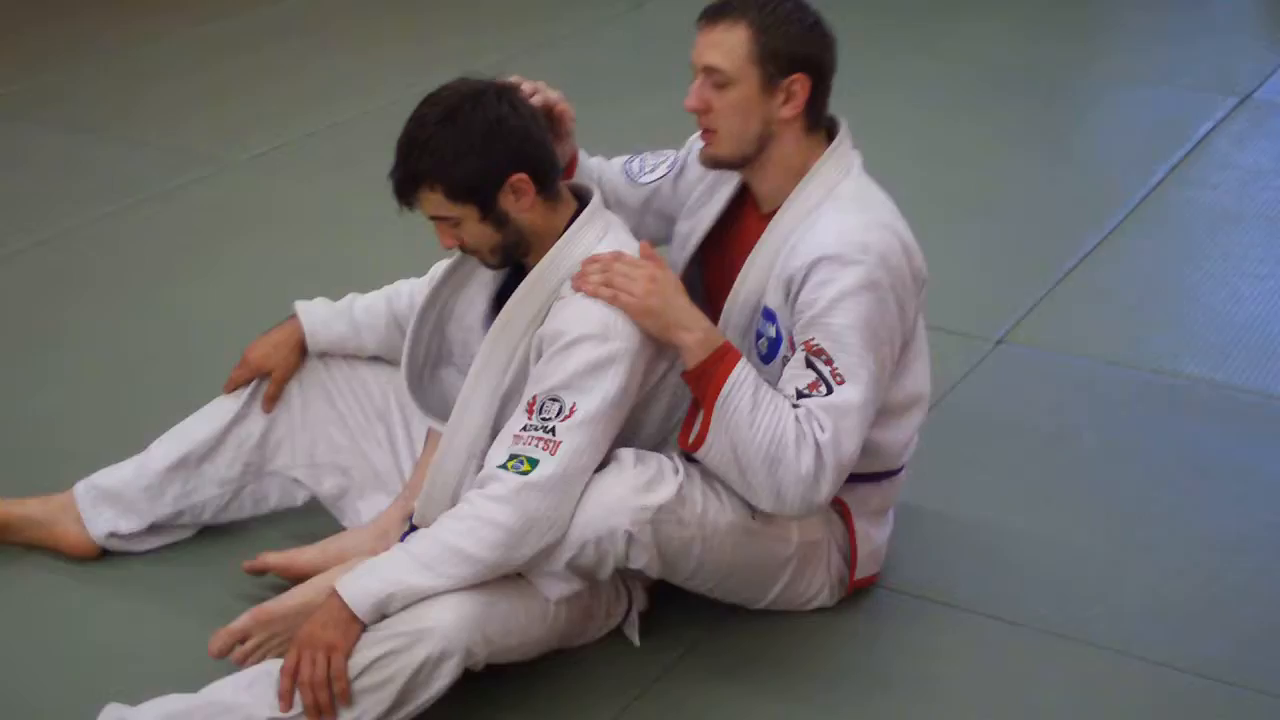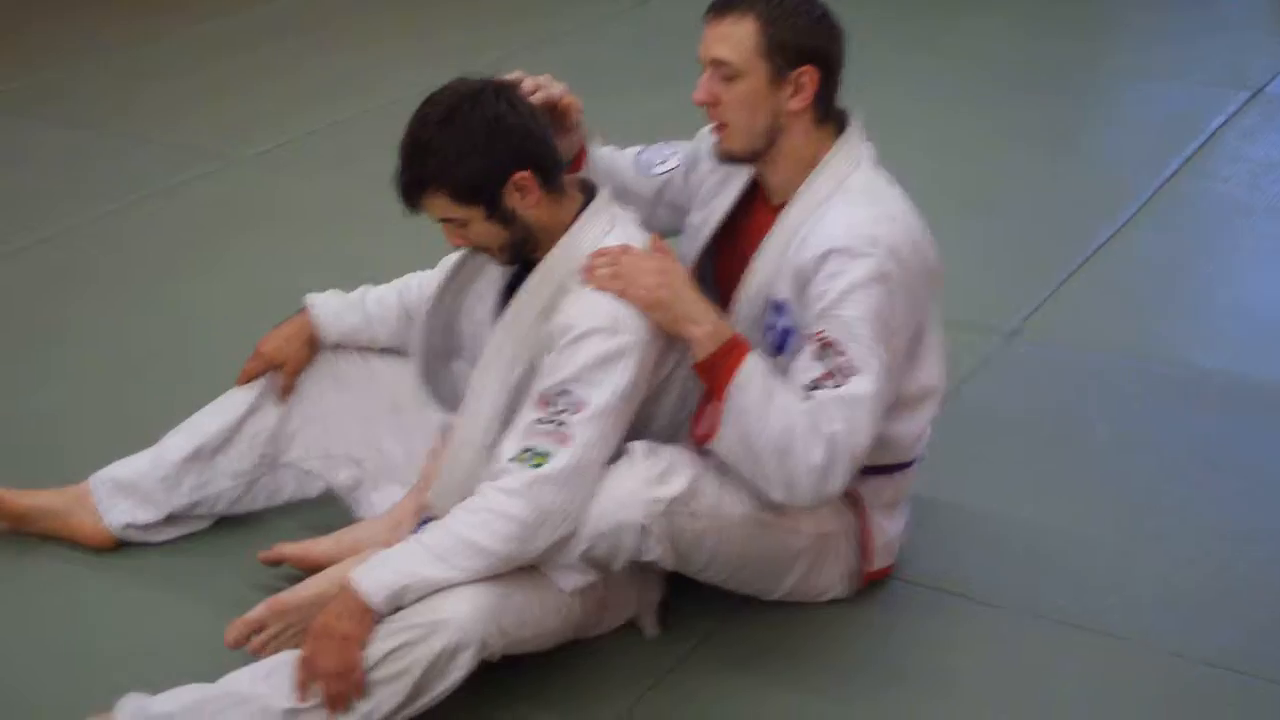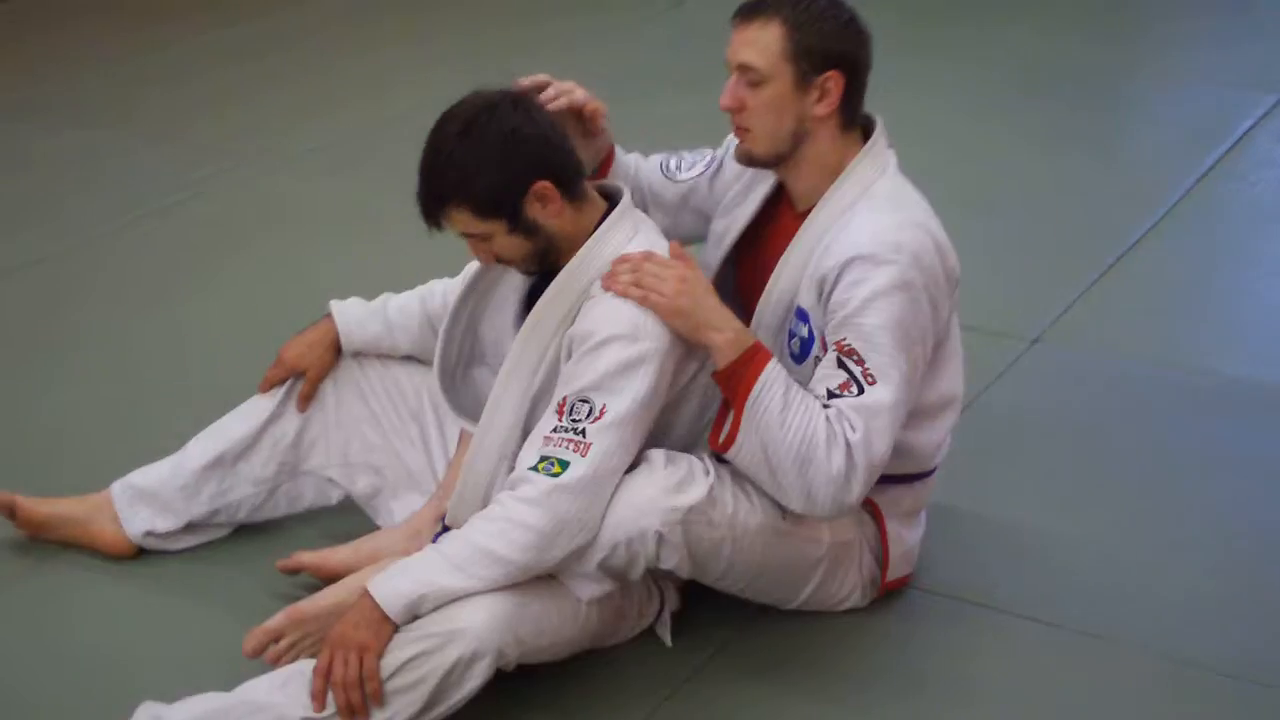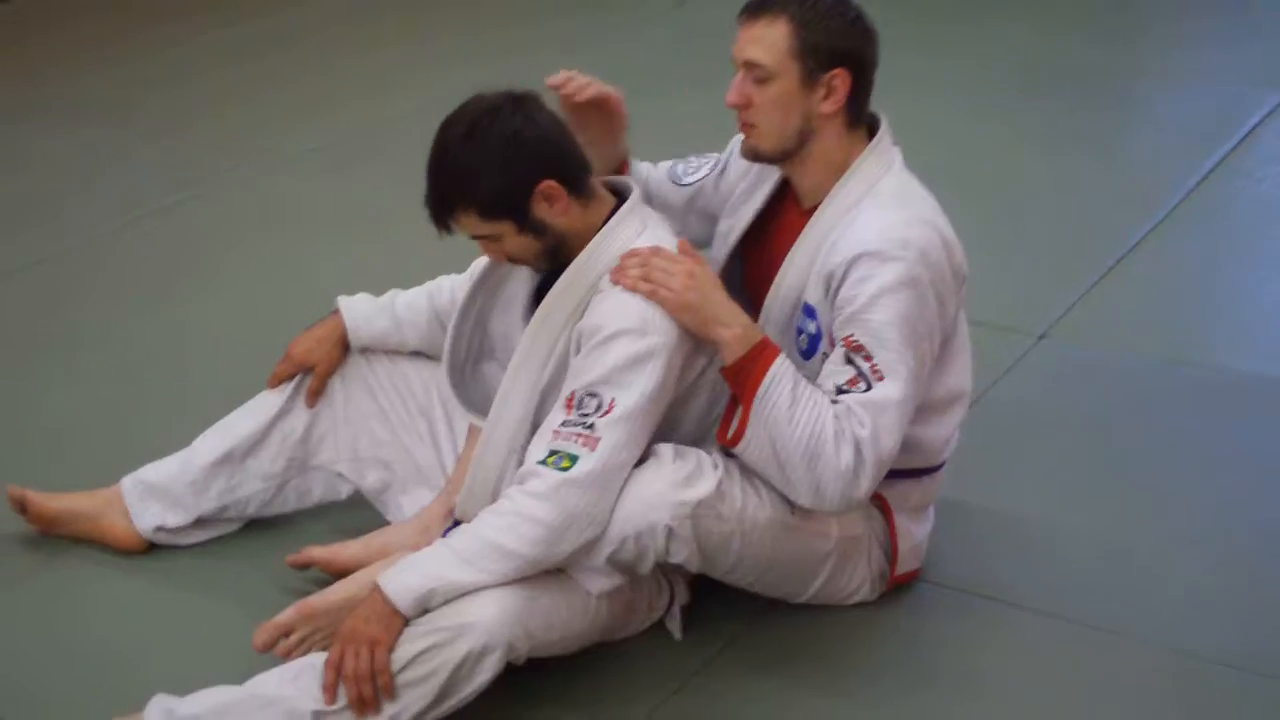
dt=0.1s
person 1, frame 1
left shoulder: (599, 322)
right shoulder: (522, 232)
left elbow: (517, 518)
right elbow: (434, 302)
left wrist: (354, 599)
right wrist: (306, 329)
right hip: (479, 473)
left knee: (433, 626)
right knee: (289, 390)
right ankle: (92, 515)
person 1, frame 2
left shoulder: (607, 315)
right shoulder: (531, 227)
left elbow: (529, 510)
right elbow: (444, 297)
left wrist: (367, 591)
right wrist: (316, 322)
left hip: (576, 548)
right hip: (489, 467)
left knee: (448, 618)
right knee: (306, 380)
right ankle: (107, 507)
person 1, frame 3
left shoulder: (629, 321)
right shoulder: (557, 231)
left elbow: (550, 516)
right elbow: (465, 303)
left wrist: (385, 599)
right wrist: (338, 328)
right hip: (510, 471)
left knee: (466, 626)
right knee: (326, 387)
right ankle: (125, 514)
person 1, frame 4
left shoulder: (637, 317)
right shoulder: (566, 228)
left elbow: (559, 511)
right elbow: (474, 300)
left wrist: (395, 593)
right wrist: (347, 324)
right hip: (518, 467)
left knee: (475, 618)
right knee: (336, 382)
right ankle: (134, 509)
person 2, frame 1
left shoulder: (853, 255)
right shoulder: (724, 163)
left elbow: (802, 475)
right elbow: (609, 198)
left wrist: (690, 334)
right wrist: (556, 154)
left hip: (806, 527)
right hip: (714, 442)
left knee: (624, 500)
person 2, frame 2
left shoulder: (863, 248)
right shoulder: (735, 155)
left elbow: (813, 466)
right elbow: (622, 188)
left wrist: (700, 327)
right wrist: (566, 147)
left hip: (820, 518)
right hip: (729, 434)
left knee: (636, 492)
person 2, frame 3
left shoulder: (887, 255)
right shoulder: (758, 163)
left elbow: (832, 476)
right elbow: (642, 198)
left wrist: (720, 333)
right wrist: (592, 150)
left hip: (839, 529)
right hip: (750, 442)
left knee: (651, 501)
person 2, frame 4
left shoulder: (893, 252)
right shoulder: (766, 160)
left elbow: (841, 472)
right elbow: (654, 205)
left wrist: (729, 329)
right wrist: (606, 153)
left hip: (848, 521)
right hip: (755, 436)
left knee: (661, 495)
